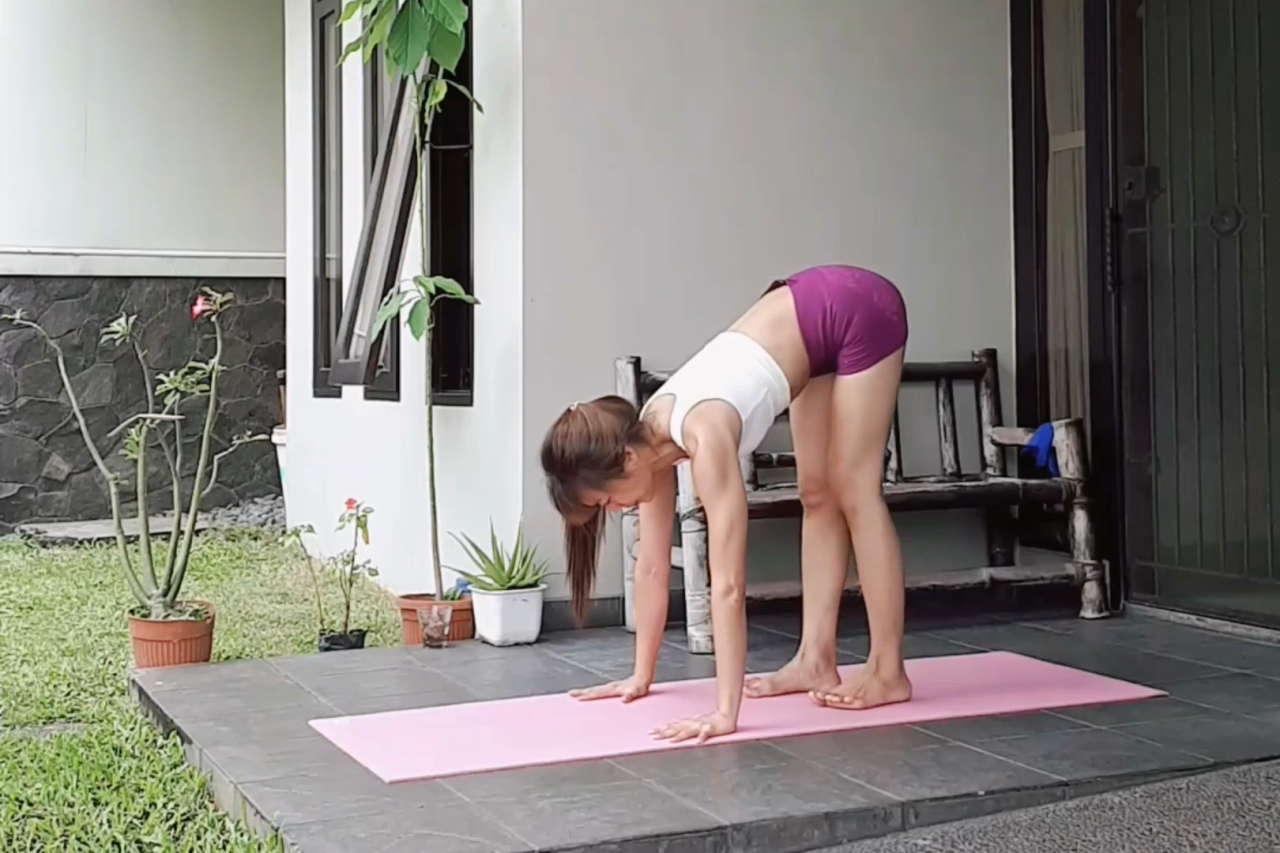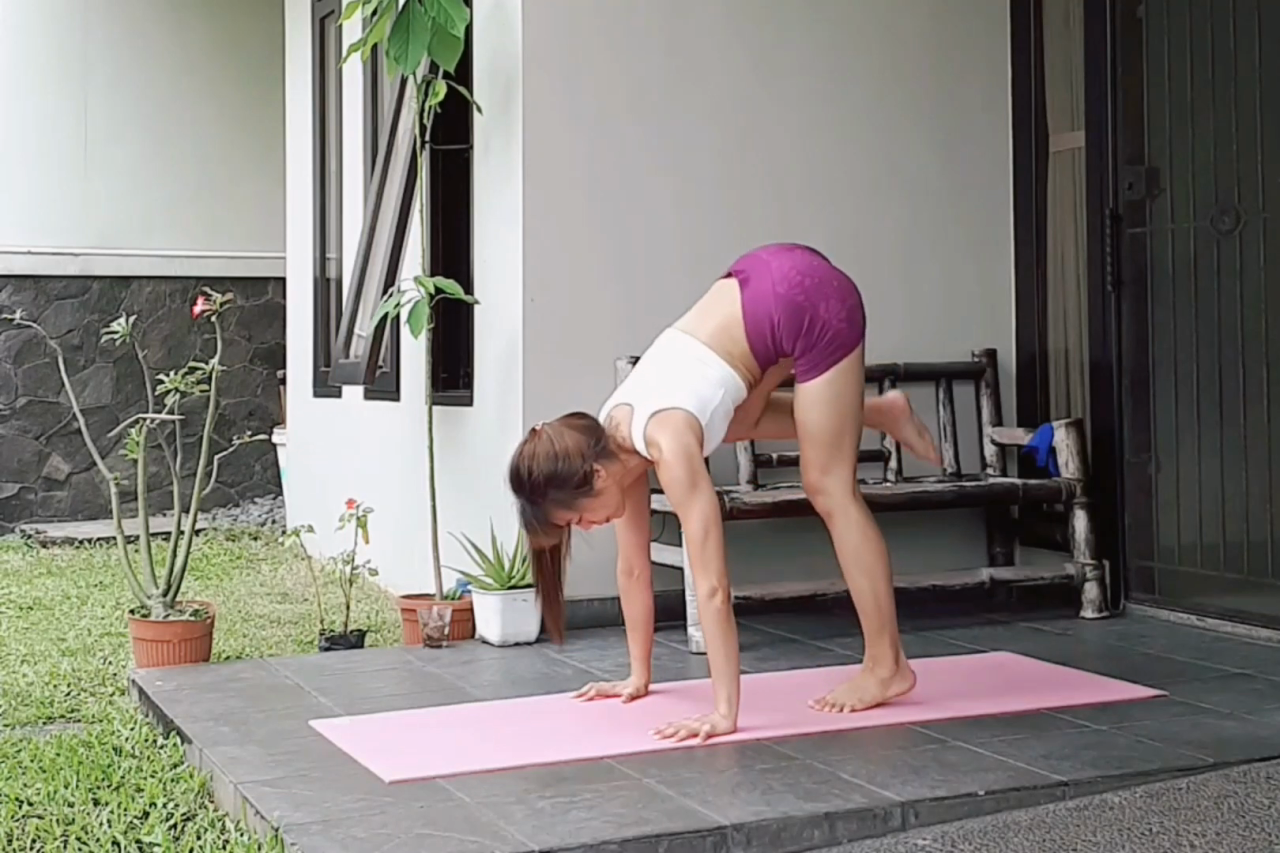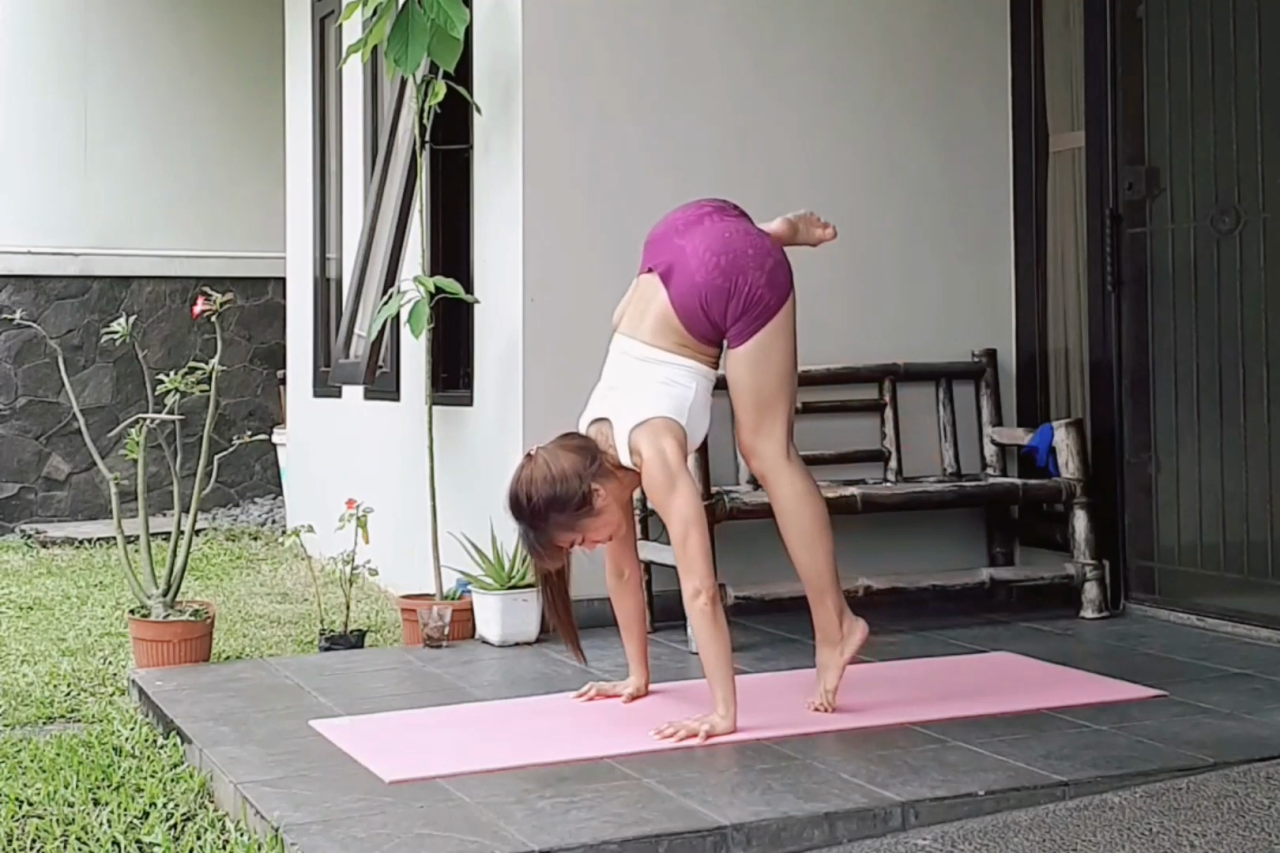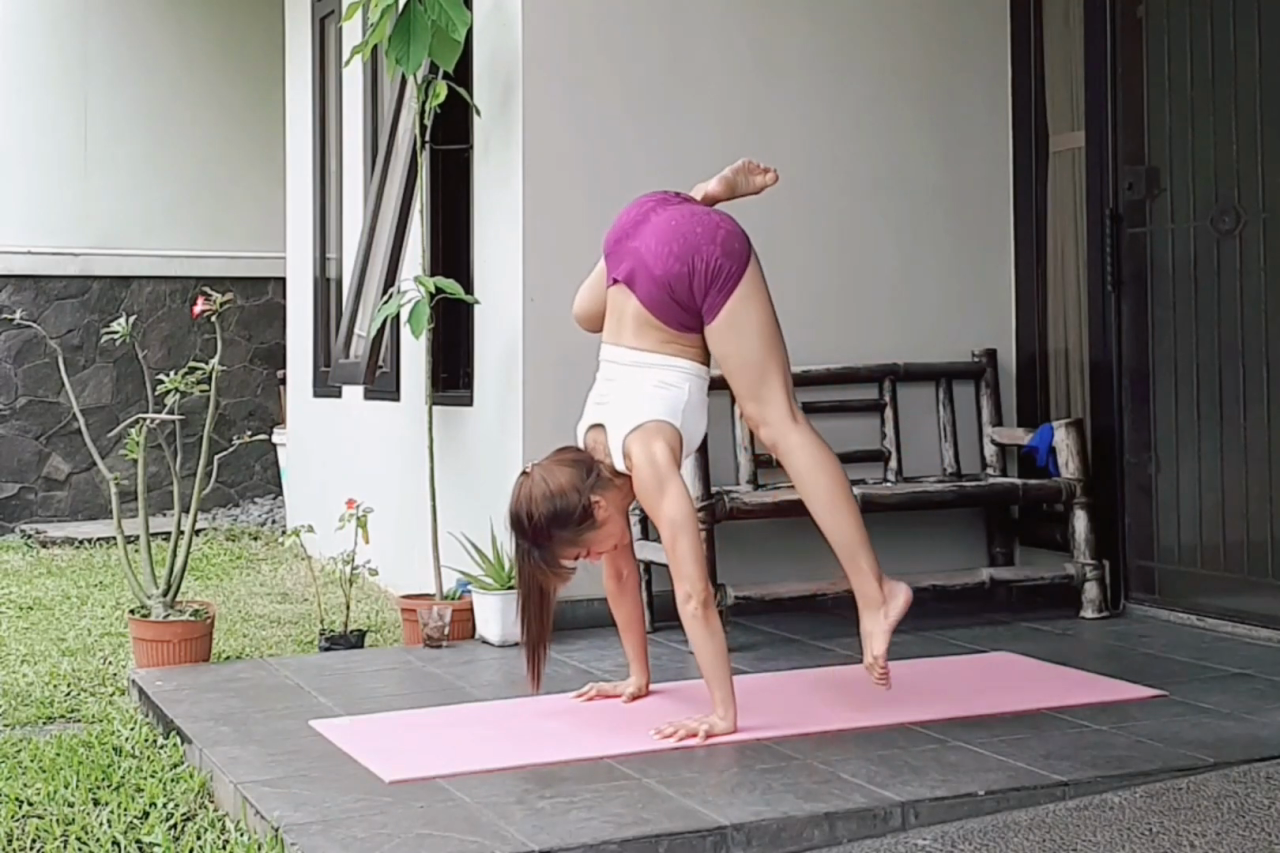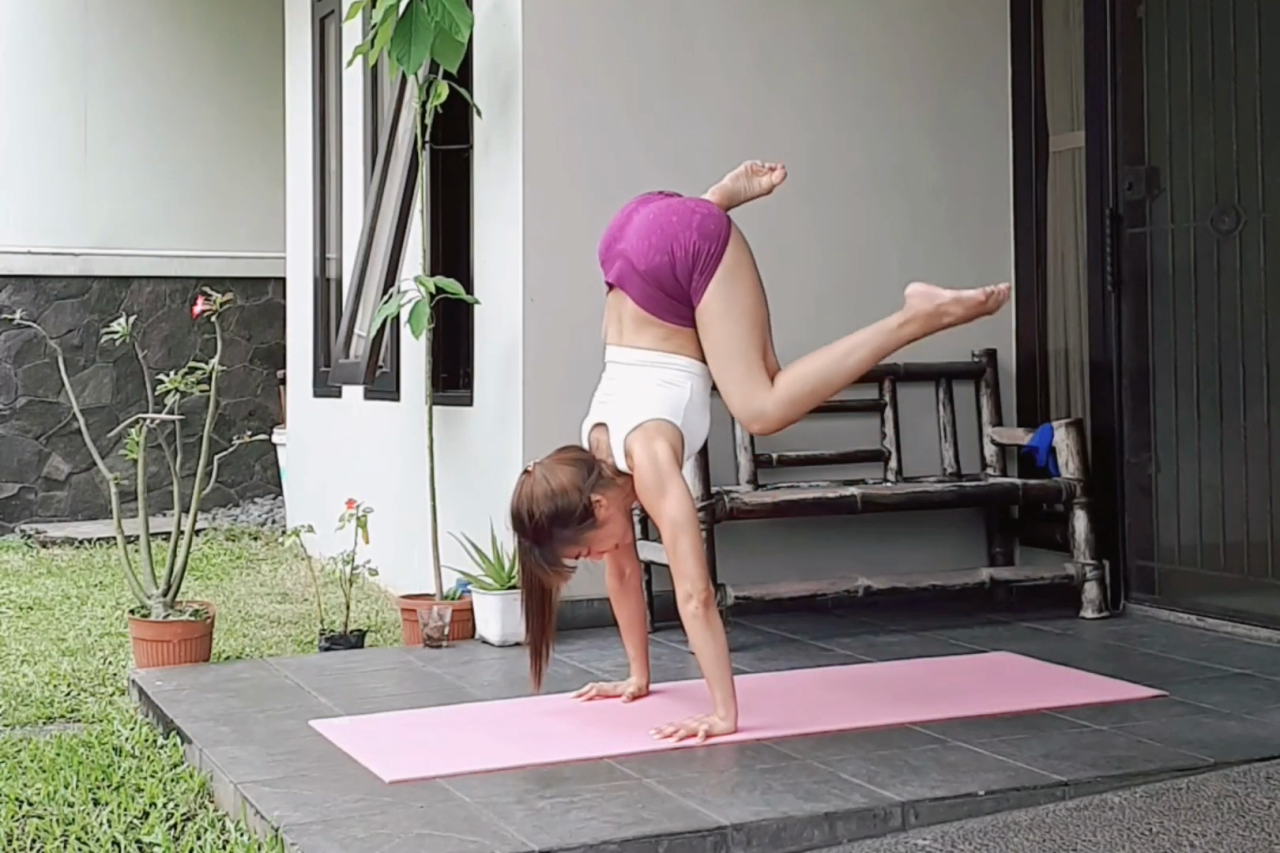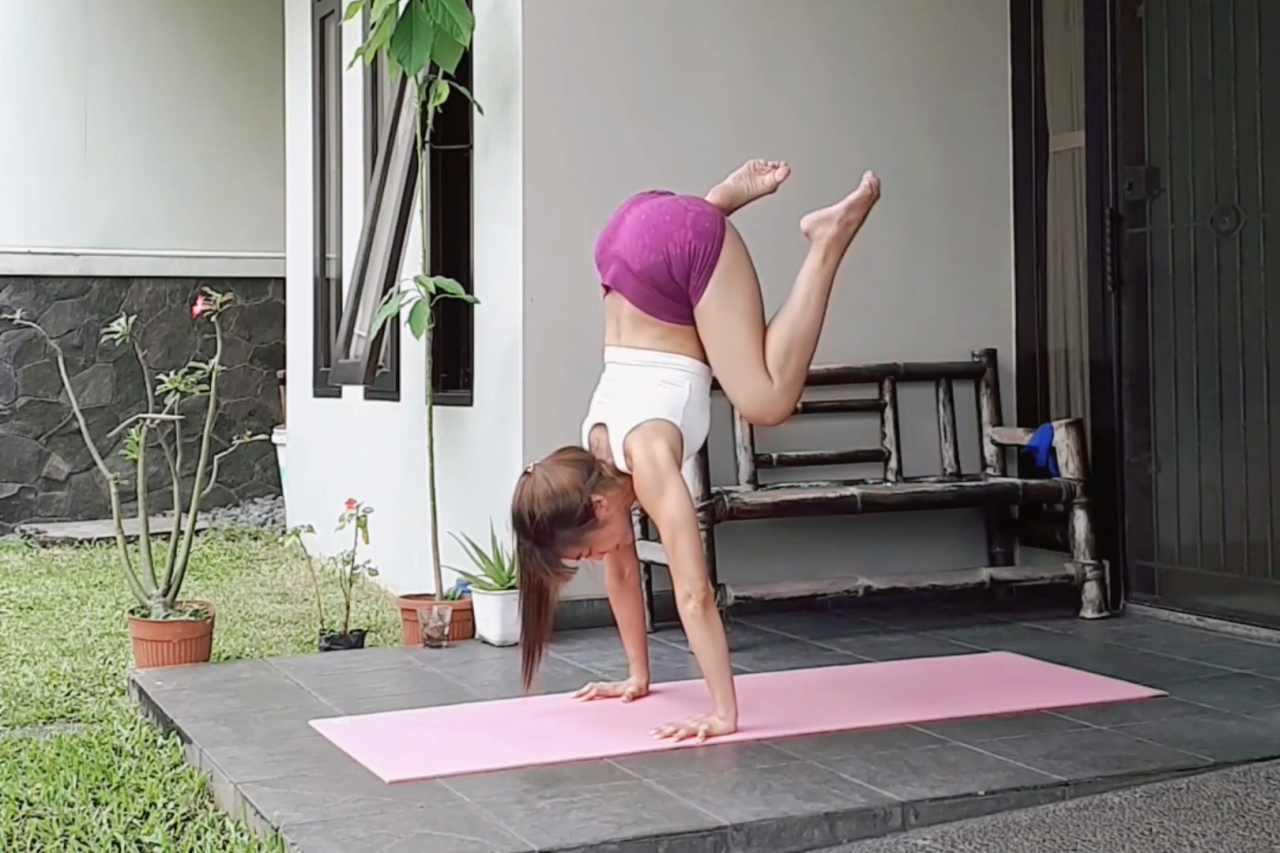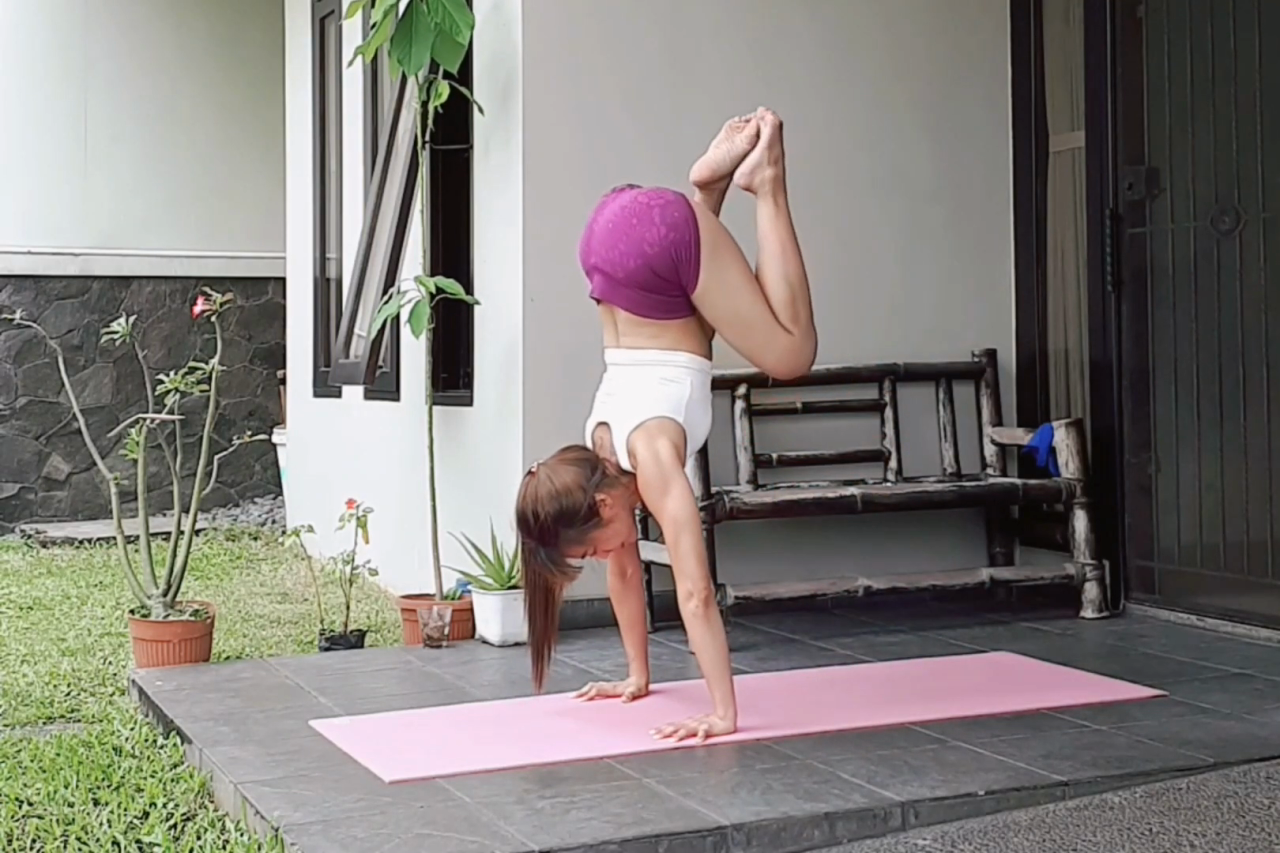
dt=0.7s
person 1, frame 1
left shoulder: (702, 434)
right shoulder: (650, 435)
left elbow: (727, 583)
right elbow: (651, 566)
left wrist: (726, 712)
right wrist: (640, 675)
left hip: (860, 310)
right hip: (812, 311)
left knee: (854, 489)
right knee: (817, 492)
left ankle: (888, 671)
right ankle: (816, 661)
person 1, frame 2
left shoulder: (664, 441)
right shoulder: (614, 439)
left elbow: (711, 586)
right elbow: (632, 568)
left wrist: (725, 712)
right wrist: (639, 677)
left hip: (810, 297)
right hip: (764, 283)
left knee: (828, 487)
right knee: (735, 425)
right ankle: (878, 412)
person 1, frame 3
left shoulder: (649, 449)
right shoulder: (594, 448)
left elbow: (699, 590)
right elbow: (623, 570)
left wrist: (724, 712)
right wrist: (637, 676)
left hip: (737, 268)
left knee: (768, 455)
left ankle: (835, 627)
person 1, frame 4
left shoulder: (643, 457)
right shoulder: (591, 456)
left elbow: (695, 595)
right elbow: (621, 572)
left wrist: (723, 713)
right wrist: (637, 677)
left hip: (702, 252)
left knee: (777, 423)
right knee: (587, 315)
person 1, frame 5
left shoulder: (645, 456)
right shoulder: (597, 456)
left elbow: (694, 594)
right elbow: (623, 572)
left wrist: (724, 712)
right wrist: (637, 675)
left ankle: (922, 317)
right ankle: (723, 196)
person 1, frame 6
left shoulder: (645, 458)
right shoulder: (597, 458)
left elbow: (694, 595)
right elbow: (622, 573)
left wrist: (724, 714)
right wrist: (638, 677)
left ankle: (829, 237)
right ankle: (721, 201)
person 1, frame 7
left shoulder: (649, 457)
right shoulder: (602, 457)
left elbow: (695, 593)
right elbow: (626, 572)
left wrist: (722, 712)
right wrist: (637, 677)
left ankle: (764, 181)
